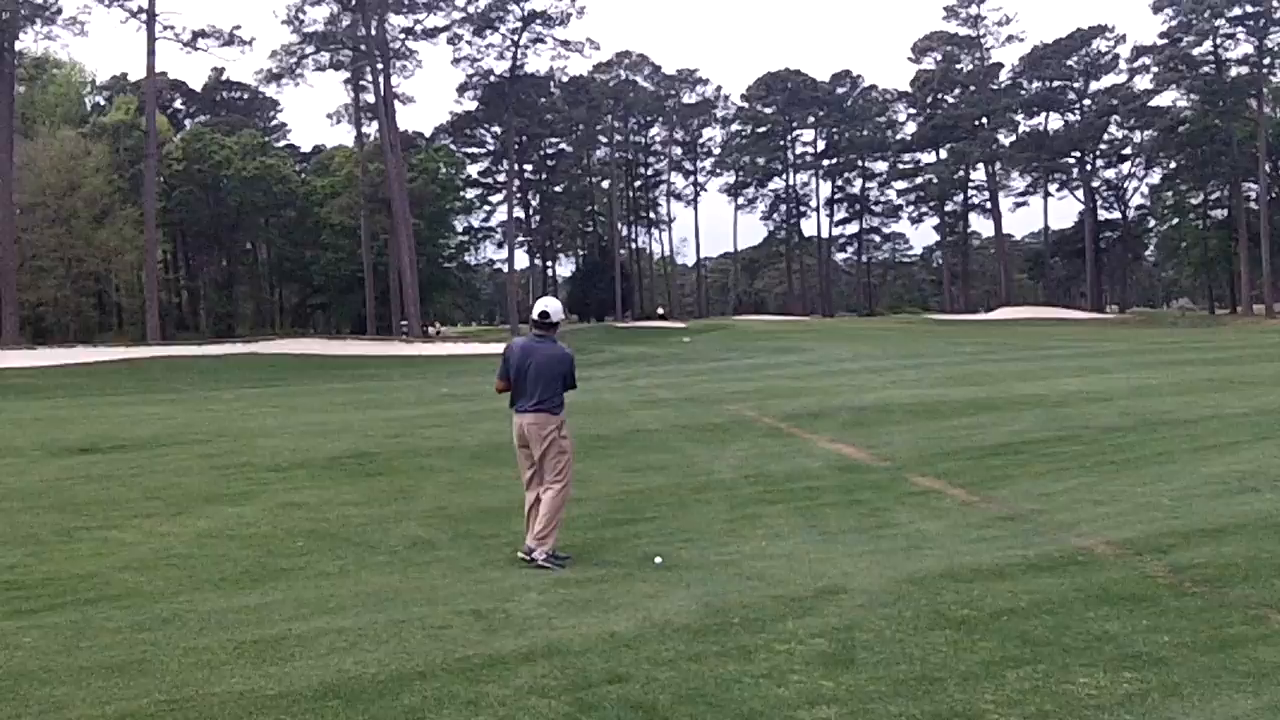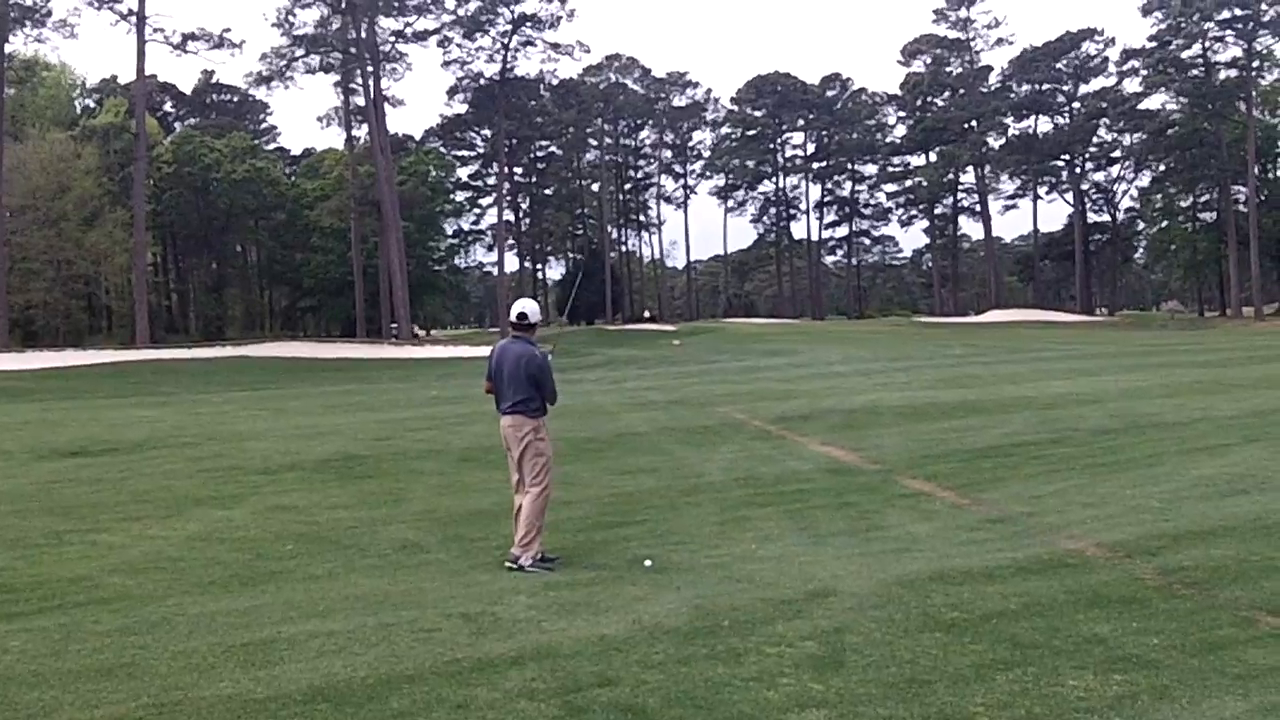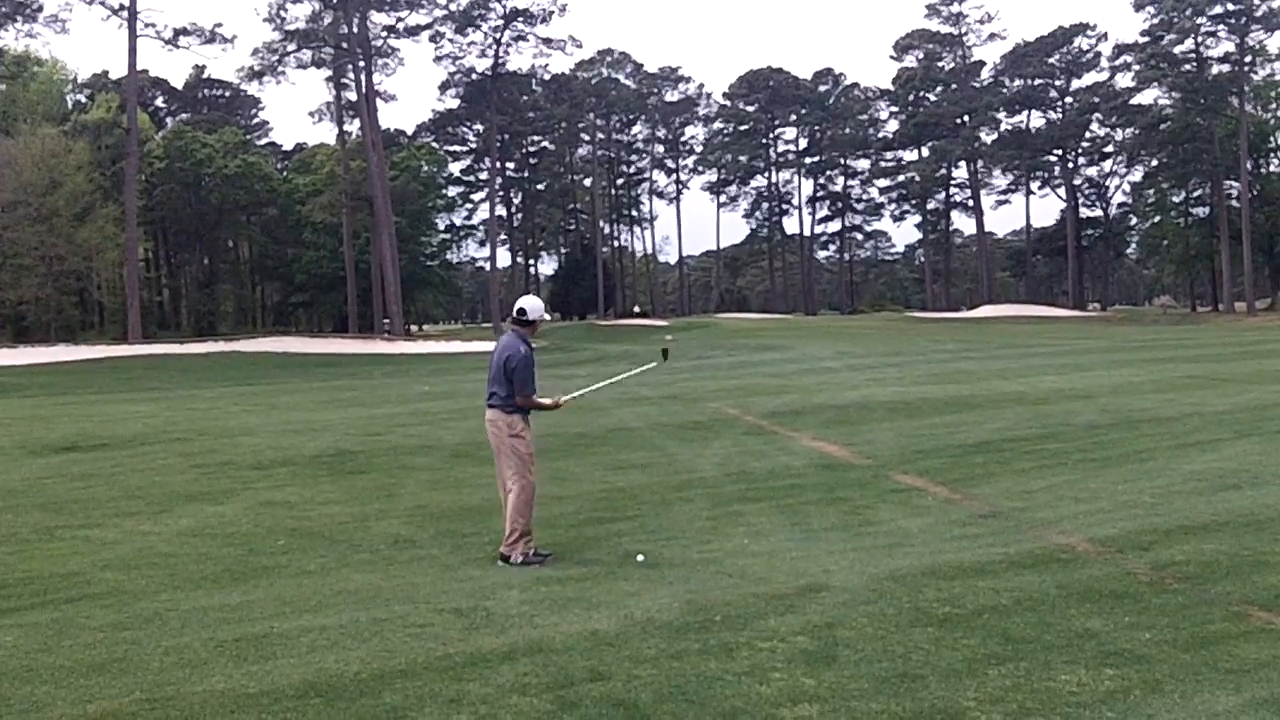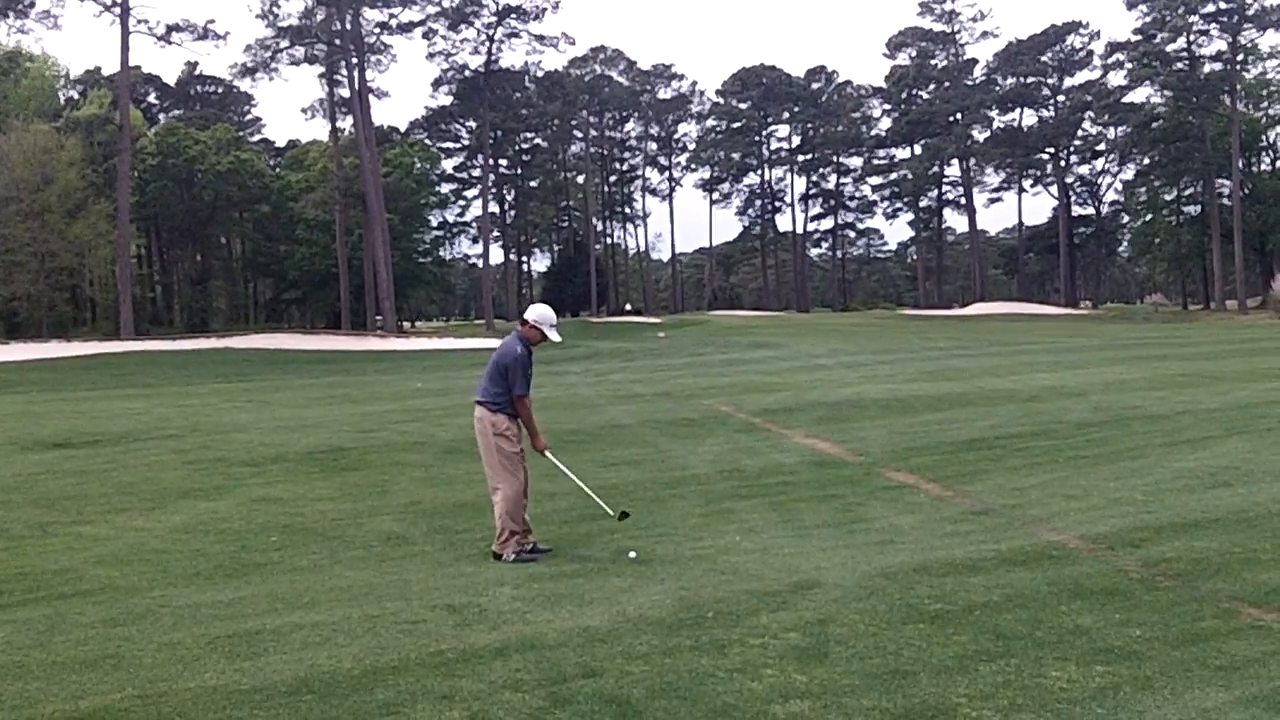
dt=0.7s
person 1, frame 1
left shoulder: (514, 347)
right shoulder: (563, 355)
left elbow: (500, 386)
left hip: (520, 421)
right hip: (548, 423)
left knee: (534, 487)
right knee: (557, 484)
left ankle: (537, 545)
right ankle: (538, 546)
person 1, frame 2
left shoulder: (498, 349)
right shoulder: (536, 356)
left elbow: (489, 387)
right elbow: (551, 399)
left hip: (507, 422)
right hip: (529, 425)
left knee: (522, 488)
right knee: (537, 488)
left ankle: (528, 548)
right ankle: (523, 554)
person 1, frame 3
left shoulder: (506, 342)
right shoulder: (521, 352)
right elbow: (523, 399)
left wrist: (540, 402)
right wrist: (548, 404)
left hip: (501, 416)
right hip: (510, 421)
left knee: (514, 483)
right knee: (521, 484)
left ankle: (522, 544)
right ankle: (513, 551)
person 1, frame 4
left shoulder: (518, 346)
right shoulder: (517, 353)
left elbow: (523, 397)
right elbow: (520, 401)
left wrist: (532, 432)
right wrist: (535, 436)
left hip: (501, 418)
right hip: (495, 419)
left knee: (518, 482)
right knee: (508, 484)
left ankle: (523, 540)
right ankle: (505, 549)
